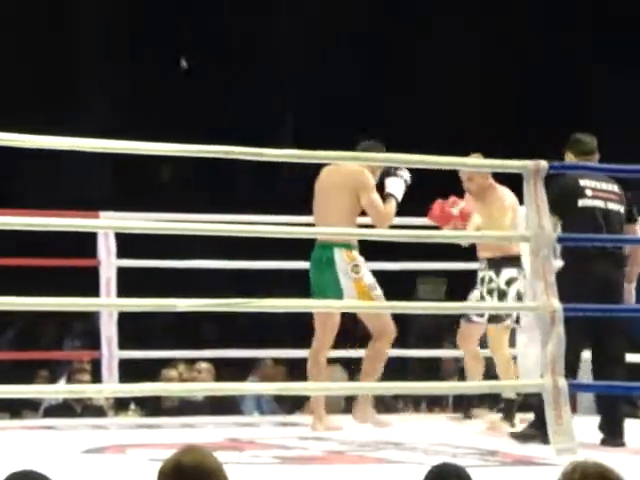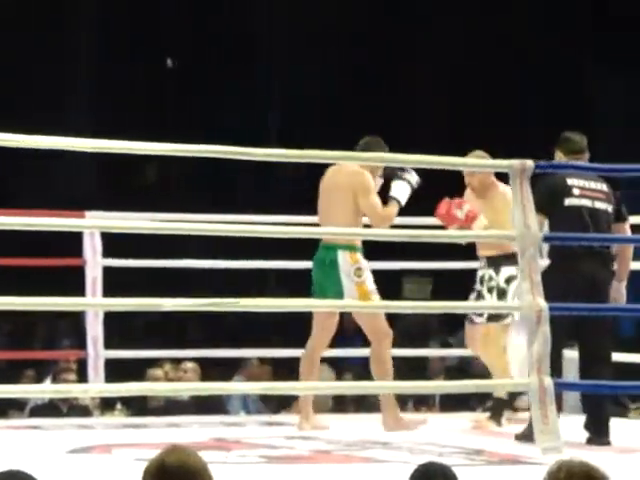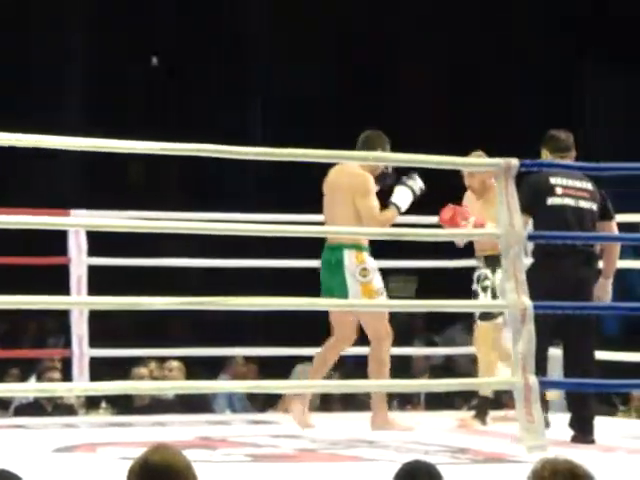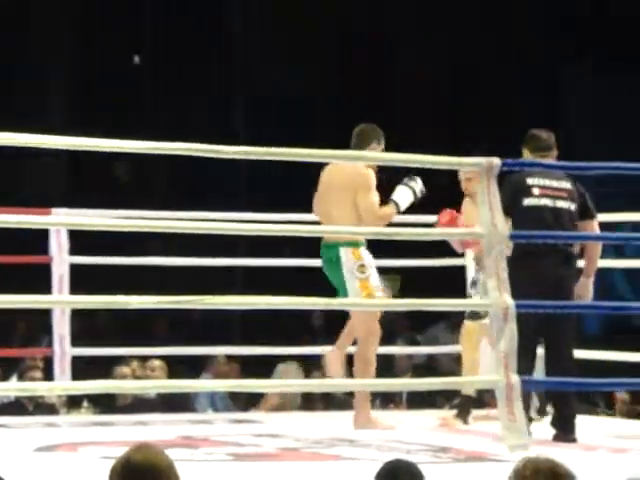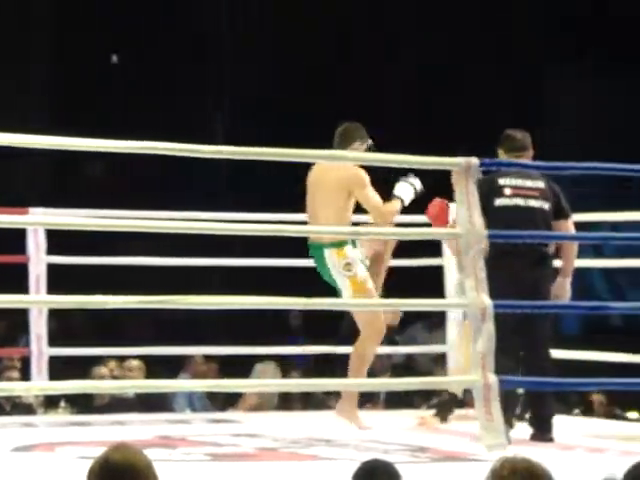
dt=0.1s
person 1, frame 1
left shoulder: (563, 183)
left hip: (579, 270)
right hip: (612, 273)
left knee: (564, 350)
right knee: (610, 354)
left ankle: (543, 425)
right ankle: (613, 429)
person 1, frame 2
left shoulder: (551, 182)
right shoulder: (605, 188)
right elbow: (626, 240)
right wrist: (619, 281)
left hip: (564, 270)
right hip: (600, 273)
left knee: (550, 348)
right knee: (596, 354)
right ankle: (598, 428)
person 1, frame 3
left shoulder: (535, 181)
right shoulder: (591, 187)
right elbow: (612, 239)
right wrist: (605, 279)
left hip: (547, 269)
right hip: (583, 272)
left knee: (535, 348)
right knee: (580, 352)
right ankle: (583, 427)
person 1, frame 4
left shoulder: (513, 181)
right shoulder: (573, 186)
right elbow: (594, 236)
right wrist: (586, 279)
left hip: (529, 271)
right hip: (562, 273)
left knee: (521, 351)
right knee: (561, 350)
right ankle: (567, 424)
person 1, frame 5
left shoulder: (488, 183)
right shoulder: (547, 186)
right elbow: (569, 237)
right wrist: (564, 278)
left hip: (502, 271)
right hip: (537, 274)
left knee: (502, 350)
right knee: (536, 351)
left ankle: (500, 422)
right ankle: (542, 426)
person 2, frame 1
left shoulder: (327, 172)
right shoulder: (361, 176)
right elbow: (382, 220)
right wrist: (395, 188)
left hip: (320, 256)
right hip: (342, 257)
left knee: (323, 339)
right knee: (385, 331)
left ankle: (318, 415)
right ankle: (363, 403)
person 2, frame 2
left shoulder: (331, 173)
right shoulder: (361, 177)
right elbow: (380, 221)
right wrist: (401, 191)
left hip: (324, 256)
right hip: (345, 259)
left knee: (319, 338)
right knee: (381, 335)
left ankle: (305, 412)
right ankle: (391, 414)
person 2, frame 3
left shoulder: (334, 173)
right shoulder: (361, 178)
right elbow: (375, 224)
right wrist: (403, 197)
left hip: (332, 256)
right hip: (351, 258)
left knee: (341, 338)
right knee: (382, 337)
left ankle: (301, 403)
right ankle: (380, 415)
person 2, frame 4
left shoulder: (329, 170)
right shoulder: (362, 174)
right elbow: (375, 219)
right wrist: (404, 196)
left hip: (332, 251)
right hip: (350, 255)
left knee: (368, 313)
right knee: (369, 333)
left ankle: (337, 352)
right ankle: (363, 414)
person 2, frame 5
left shoulder: (317, 170)
right shoulder: (353, 173)
right elbow: (382, 216)
right wrist: (404, 193)
left hip: (323, 251)
right hip: (338, 255)
left knee: (385, 240)
right knee: (374, 327)
left ankle: (378, 301)
right ankle: (348, 403)
person 3, frame 1
left shoulder: (503, 198)
right shoulder: (472, 198)
left elbow: (502, 238)
left wrist: (469, 217)
right wrist: (448, 219)
left hip: (505, 271)
right hip: (487, 272)
left knee: (497, 344)
right knee: (466, 338)
left ankle: (509, 410)
right ankle: (473, 400)
person 3, frame 2
left shoulder: (505, 195)
right shoulder: (470, 195)
left elbow: (505, 237)
left wrist: (473, 219)
right wrist: (450, 218)
left hip: (505, 269)
right hip: (486, 270)
left knee: (489, 341)
right knee: (474, 340)
left ankle: (496, 409)
right ankle: (507, 393)
person 3, frame 3
right shoulder: (470, 197)
right elbow: (460, 241)
left wrist: (481, 227)
right wrist: (452, 223)
left hip: (501, 269)
right hip: (484, 269)
left knee: (485, 340)
right knee: (489, 342)
left ankle: (482, 407)
person 3, frame 4
right shoulder: (468, 202)
right elbow: (459, 246)
right wrist: (451, 229)
right hip: (482, 273)
left knee: (470, 338)
left ankle: (464, 408)
person 3, frame 5
left shoulder: (492, 198)
right shoulder: (465, 200)
right elbow: (455, 243)
left wrist: (470, 231)
right wrist: (443, 224)
left hip: (497, 272)
right hip: (477, 271)
left knee: (472, 339)
